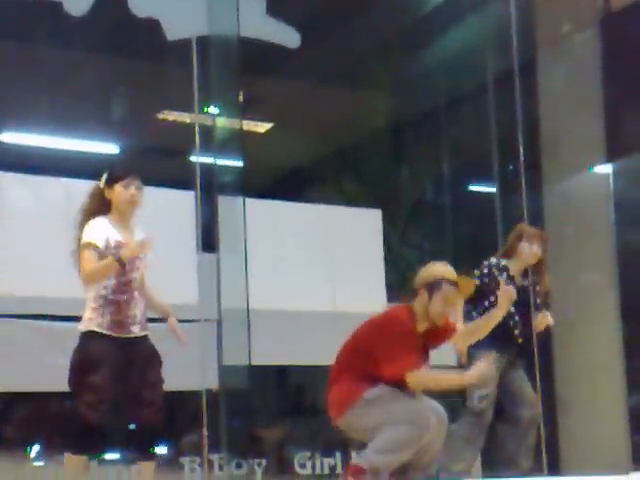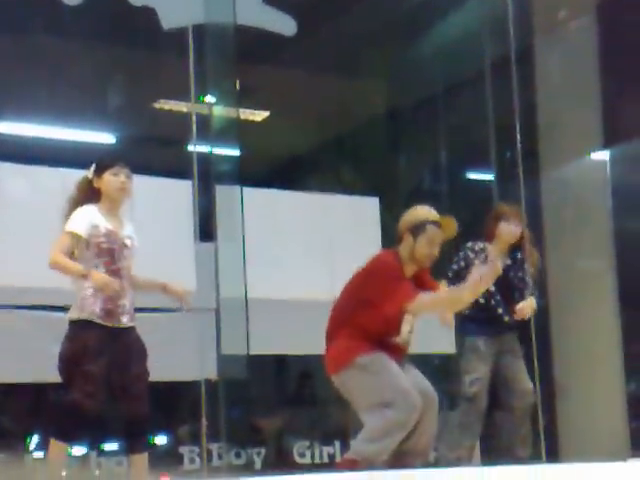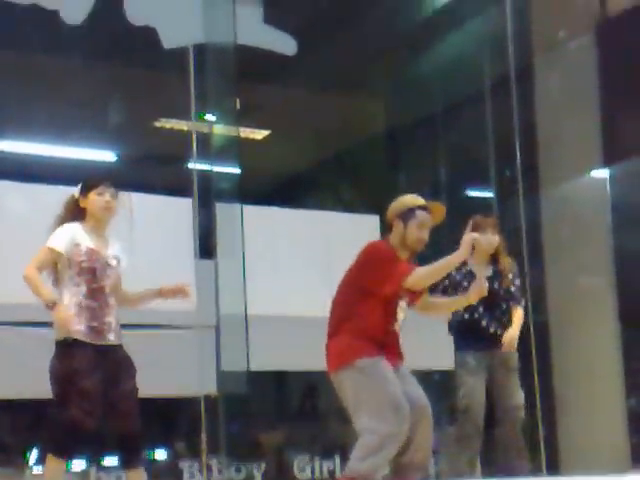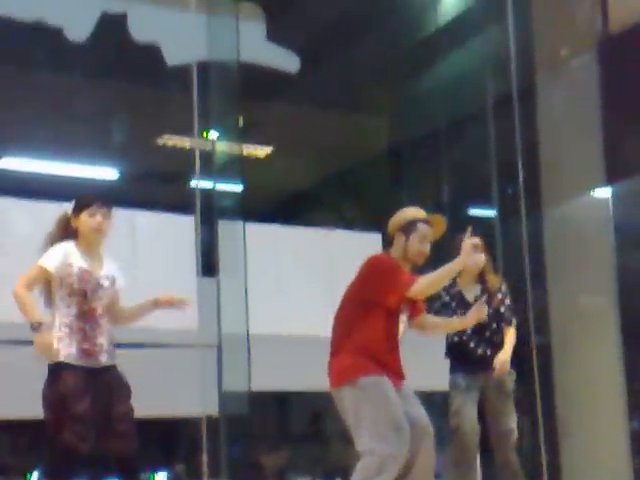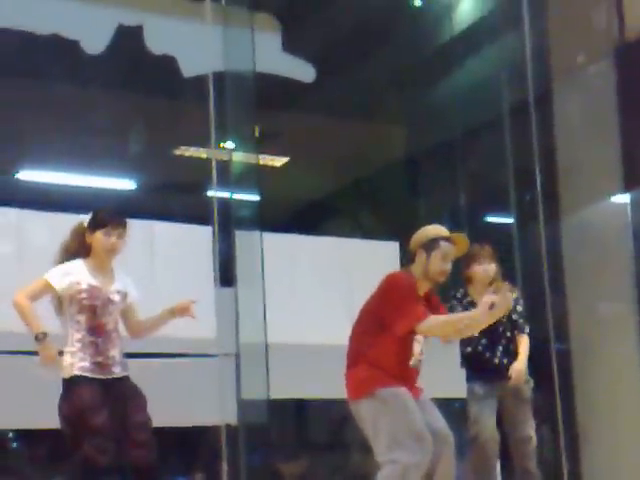
dt=0.3s
person 1, frame 1
left shoulder: (137, 238)
right shoulder: (97, 227)
right elbow: (88, 275)
left wrist: (167, 314)
right wrist: (122, 255)
left hip: (136, 337)
right hip: (100, 334)
left knee: (148, 415)
right knee: (91, 414)
person 1, frame 2
left shoulder: (127, 227)
right shoulder: (86, 215)
right elbow: (56, 257)
left wrist: (163, 286)
right wrist: (89, 274)
left hip: (124, 326)
right hip: (89, 323)
left knee: (136, 405)
right knee: (80, 401)
person 1, frame 3
left shoulder: (114, 247)
right shoulder: (70, 233)
right elbow: (31, 271)
left wrist: (159, 292)
right wrist: (54, 305)
left hip: (110, 343)
right hip: (77, 341)
left knee: (128, 421)
right knee: (77, 418)
person 1, frame 4
left shoulder: (110, 267)
right shoulder: (62, 254)
right elbow: (20, 287)
left wrist: (155, 304)
right wrist: (39, 327)
left hip: (104, 365)
right hip: (68, 363)
left knee: (124, 441)
right knee: (73, 444)
person 1, frame 5
left shoulder: (123, 282)
right shoulder: (71, 272)
left elbow: (135, 330)
right elbow: (21, 299)
left wrist: (170, 313)
right wrist: (42, 339)
left hip: (118, 378)
right hip: (81, 377)
left knee: (143, 453)
right knee: (98, 458)
person 2, frame 1
left shoulder: (429, 323)
right shoulder: (397, 322)
left elbow: (466, 335)
right elbow: (416, 377)
left wrist: (501, 309)
right wrist: (467, 377)
left hip: (380, 391)
right hip: (351, 396)
left knee: (437, 419)
right knee: (420, 421)
person 2, frame 2
left shoulder: (416, 273)
right shoulder: (384, 266)
left elbow: (447, 303)
right elbow: (417, 306)
left wrist: (483, 283)
right wrist: (465, 289)
left hip: (385, 352)
right hip: (353, 351)
left knee: (426, 400)
right knee: (403, 404)
left ankle: (406, 470)
right ankle: (353, 467)
person 2, frame 3
left shoulder: (403, 263)
right shoulder: (377, 253)
left elbow: (425, 304)
right elbow: (417, 281)
left wrist: (468, 298)
right wrist: (459, 255)
left hip: (384, 354)
right hip: (355, 353)
left knee: (419, 411)
right knee: (390, 418)
person 2, frame 4
left shoulder: (402, 277)
right shoulder: (380, 266)
left elbow: (421, 323)
right elbow: (420, 289)
left wrist: (466, 321)
right wrist: (461, 260)
left hip: (387, 372)
right hip: (357, 371)
left knee: (420, 432)
right knee: (389, 442)
person 2, frame 5
left shoulder: (426, 295)
right shoulder: (397, 284)
left elbow: (453, 329)
right elbow: (427, 327)
left wrist: (493, 314)
right wrist: (476, 313)
left hip: (403, 384)
right hip: (374, 383)
left knee: (441, 441)
right knee: (411, 451)
person 3, frame 1
left shoulder: (532, 282)
right shoulder: (494, 266)
left elbow: (529, 323)
left wrist: (542, 320)
left hip: (511, 353)
right hip: (485, 348)
left knee: (528, 409)
right knee: (480, 409)
left ankle: (514, 471)
right ankle: (453, 472)
person 3, frame 2
left shoulder: (521, 260)
right shoulder: (473, 251)
left elbow: (529, 295)
right elbow: (447, 282)
left wrist: (527, 306)
left hip: (507, 336)
right hip: (476, 334)
left knee: (523, 395)
right knee: (474, 396)
left ankle: (520, 458)
right ankle: (454, 460)
person 3, frame 3
left shoulder: (506, 268)
right shoulder: (455, 268)
left elbow: (517, 304)
left wrist: (515, 329)
left hip: (502, 348)
right hip: (469, 350)
left knee: (513, 410)
right knee: (471, 410)
person 3, frame 4
left shoulder: (497, 287)
right shoulder: (445, 291)
left elbow: (509, 325)
left wrist: (506, 352)
left hip: (496, 369)
right hip: (462, 372)
left knee: (505, 432)
right knee: (465, 430)
person 3, frame 5
left shoulder: (509, 295)
right shoulder: (457, 301)
left elbow: (522, 332)
left wrist: (521, 360)
left hip: (512, 377)
right hip: (479, 381)
left knee: (524, 439)
right knee: (484, 438)
